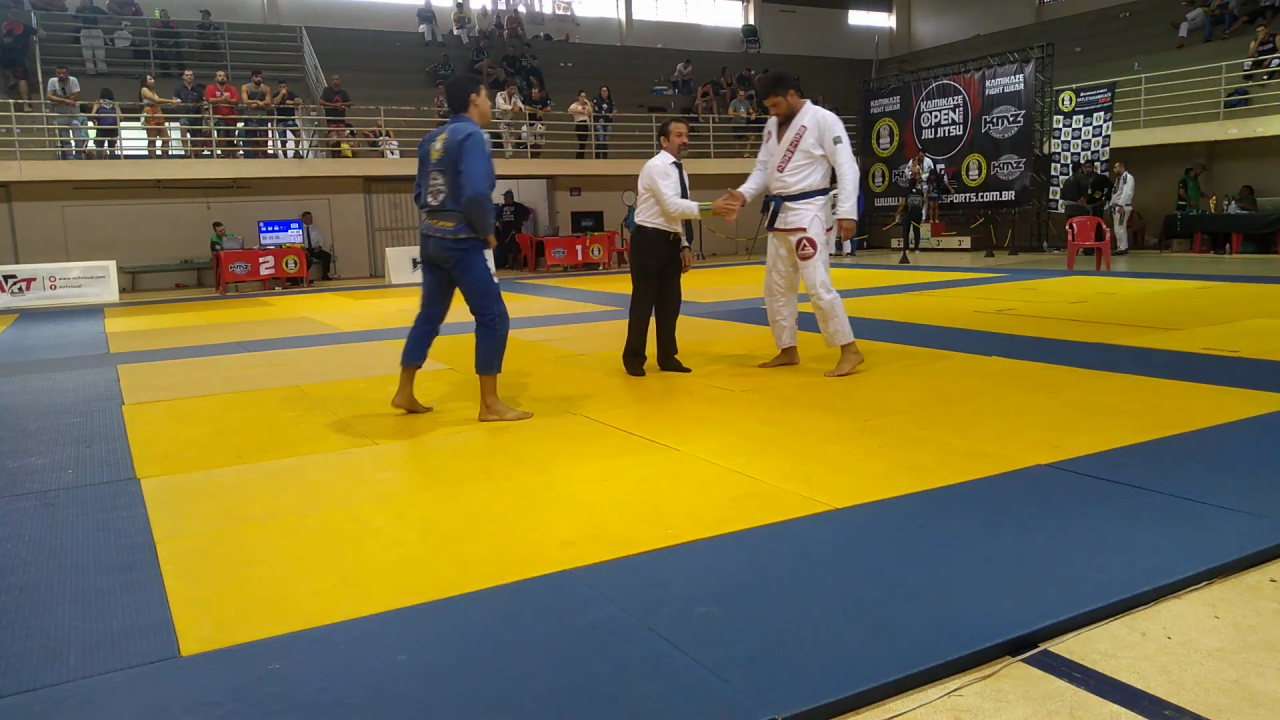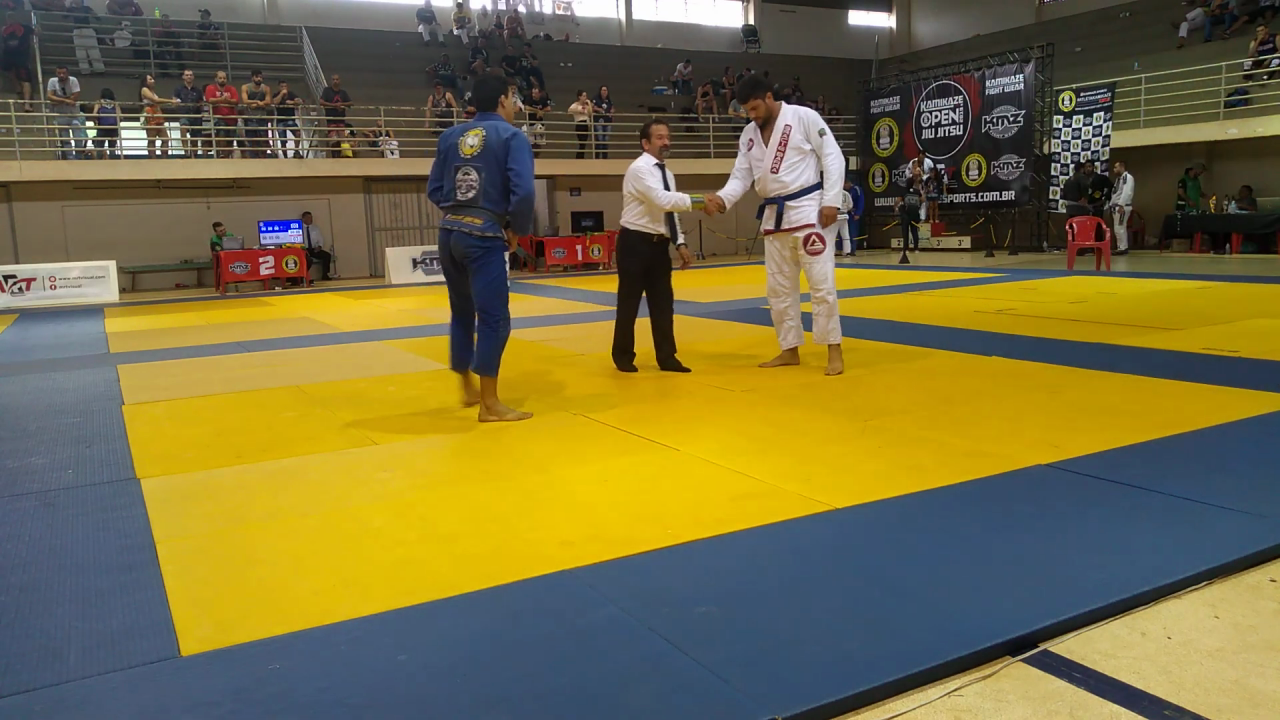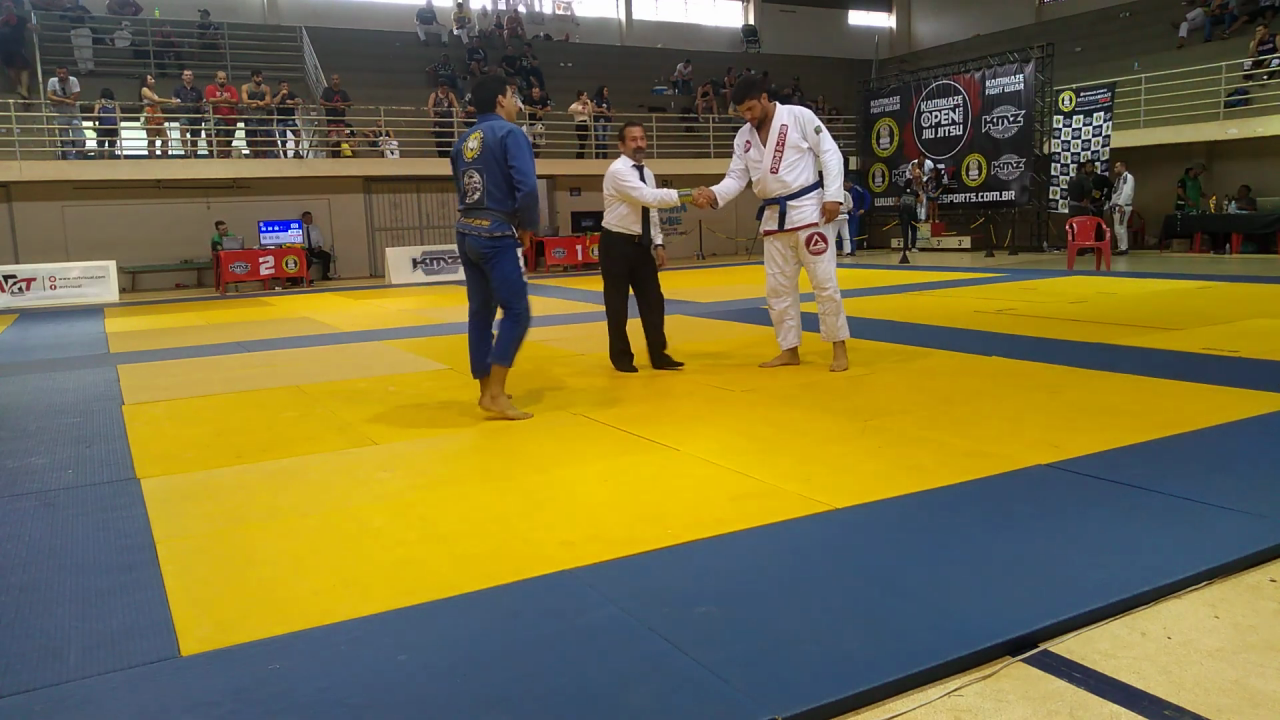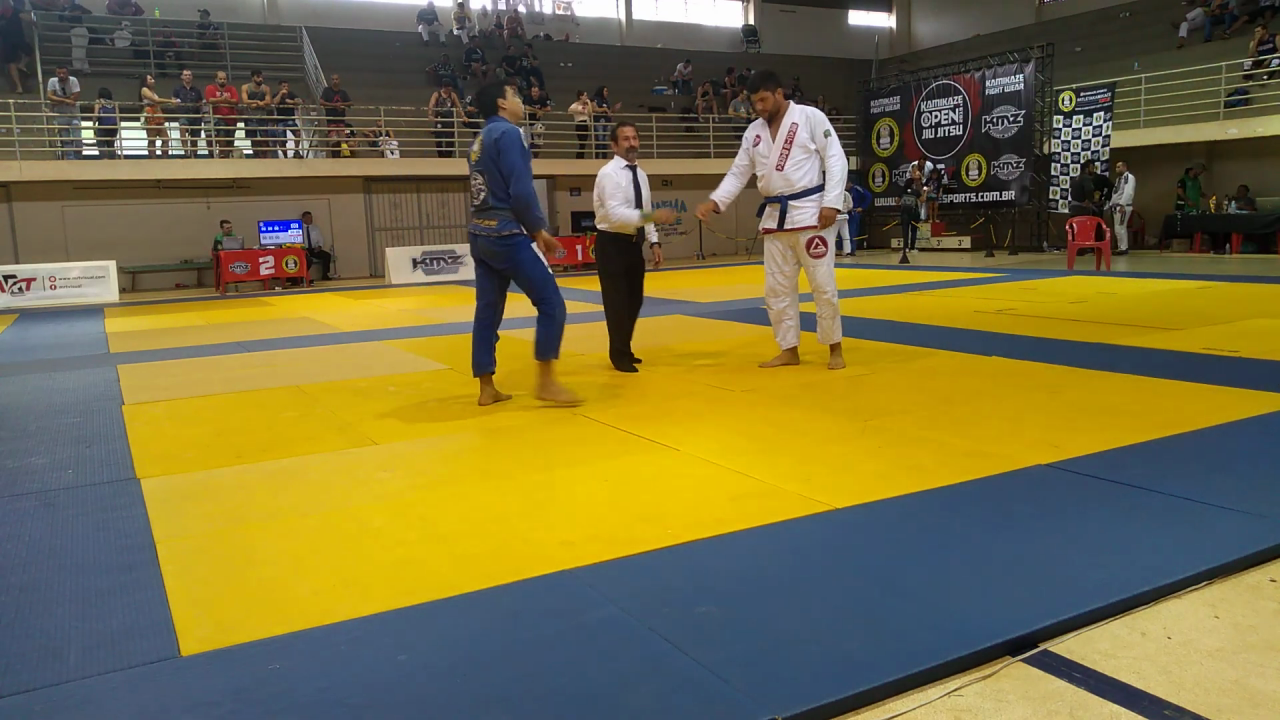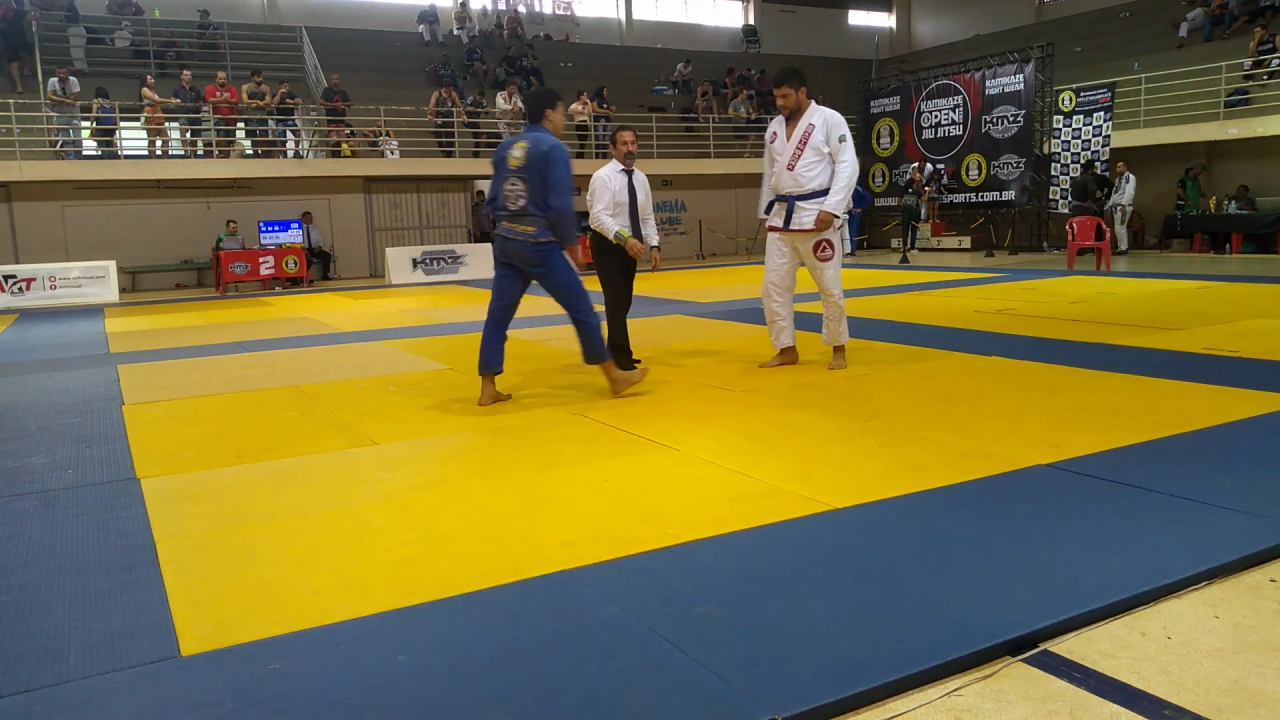
dt=0.3s
person 1, frame 1
left shoulder: (432, 139)
right shoulder: (473, 136)
left elbow: (421, 194)
right elbow: (476, 194)
right wrist: (487, 231)
left hip: (430, 236)
right hip: (461, 239)
left knee: (430, 313)
right knee: (492, 317)
left ankle: (405, 392)
right ankle: (490, 403)
person 1, frame 2
left shoulder: (451, 136)
right shoulder: (511, 136)
left elbow: (434, 190)
right elbow: (524, 192)
right wrist: (517, 230)
left hip: (449, 232)
right hip: (484, 236)
left knee: (462, 311)
right knee: (494, 318)
left ankle: (468, 387)
right ankle: (490, 404)
person 1, frame 3
left shoulder: (463, 141)
right shoulder: (510, 134)
right elbow: (526, 188)
right wrist: (528, 226)
left hip: (466, 233)
right hip: (496, 235)
left knee: (480, 311)
right knee: (516, 311)
left ankle: (487, 389)
right ankle: (495, 393)
person 1, frame 4
left shoulder: (478, 142)
right shoulder: (508, 133)
right elbow: (521, 191)
left wrist: (531, 230)
right wrist: (538, 229)
left hip: (479, 234)
right hip: (506, 235)
left knee: (487, 310)
right knee: (551, 304)
left ankle: (487, 389)
right ankle: (546, 382)
person 1, frame 5
left shoulder: (505, 148)
right shoulder: (553, 148)
left elbow: (493, 201)
right elbow: (561, 205)
right wrist: (569, 241)
left hip: (506, 239)
right hip: (539, 242)
left knee: (499, 313)
right knee: (581, 309)
left ankle: (488, 389)
right ankle: (615, 378)
person 2, frame 1
left shoulder: (823, 120)
right shoulder: (773, 126)
left elbow: (847, 168)
right elbow: (763, 167)
left wrist: (847, 212)
right wrist: (744, 193)
left hip: (807, 213)
right hip: (779, 214)
left knee: (817, 284)
right knee: (776, 288)
left ankle: (849, 350)
right ankle: (788, 350)
person 2, frame 2
left shoulder: (804, 117)
right shoulder: (749, 134)
left elbow: (833, 157)
right elbow: (741, 176)
left wrist: (831, 201)
right wrist: (722, 198)
left hip: (808, 210)
right hip: (774, 216)
left knee: (821, 282)
right knee: (779, 287)
left ankle: (834, 351)
right ankle: (790, 350)
person 2, frame 3
left shoulder: (799, 116)
right shoulder: (744, 137)
left elbow: (831, 154)
right elbow: (736, 178)
left wrist: (833, 196)
right wrist: (713, 194)
left hip: (809, 209)
right hip: (774, 216)
left knee: (825, 281)
right knee: (779, 288)
left ankle: (839, 347)
right ankle: (790, 350)
person 2, frame 4
left shoulder: (811, 117)
right shoulder: (754, 131)
left elbow: (836, 160)
right elbow: (738, 174)
left wrist: (831, 203)
right wrist: (714, 202)
left hip: (809, 211)
right hip: (774, 215)
left knee: (822, 284)
right knee: (778, 287)
left ankle: (835, 348)
right ankle: (789, 350)
person 2, frame 5
left shoulder: (829, 119)
right shoulder: (775, 126)
left elbow: (848, 166)
left wrist: (831, 208)
right wrist: (765, 213)
left hip: (816, 214)
right hip: (781, 216)
left knee: (829, 286)
right knee: (774, 285)
left ankle: (838, 349)
right ankle: (786, 349)
person 3, frame 1
left shoulder: (679, 171)
right shoulder: (656, 167)
right elbow: (672, 207)
left wrist: (685, 246)
right wrist: (712, 207)
left hip: (670, 243)
right hip: (649, 241)
left knee: (670, 301)
right knee: (643, 301)
left ankle: (667, 356)
right ankle: (634, 357)
person 3, frame 2
left shoulder: (666, 174)
right shoulder: (639, 169)
left elbow: (671, 212)
right elbow: (663, 201)
left wrist: (680, 243)
right wrist: (698, 201)
left hip: (659, 245)
right hip: (635, 244)
left knee: (663, 302)
right knee: (629, 302)
left ankle: (666, 357)
right ankle: (623, 355)
person 3, frame 3
left shoulder: (647, 173)
right shoulder: (617, 171)
left elbow: (652, 212)
right elbow: (648, 198)
left wrist: (658, 244)
right wrist: (687, 195)
left hip: (641, 245)
right hip: (617, 244)
left knee: (653, 300)
right knee: (617, 304)
left ankle: (657, 354)
right ankle: (621, 355)
person 3, frame 4
left shoulder: (640, 174)
right shoulder: (609, 174)
right elbow: (615, 214)
left wrist: (654, 241)
right wrist: (651, 216)
left hip: (634, 245)
right hip: (612, 244)
left knee: (633, 301)
right knee: (616, 303)
left ankle: (623, 349)
right ankle: (620, 355)
person 3, frame 5
left shoulder: (641, 179)
right shoulder: (604, 176)
left elbow: (647, 217)
right elbow: (600, 218)
left wrist: (653, 246)
right wrist: (626, 240)
left hip: (628, 248)
right hip: (607, 246)
left knee: (624, 302)
right knee: (616, 302)
left ankle: (618, 352)
right ankle: (619, 354)
